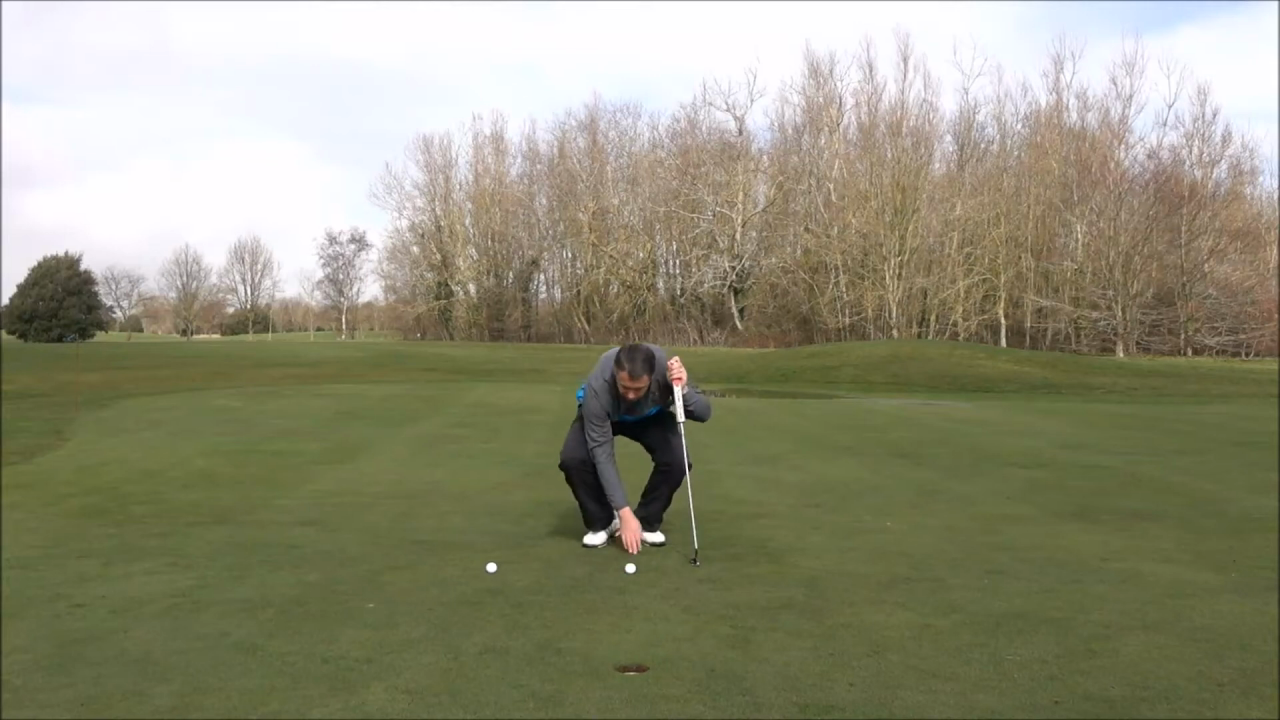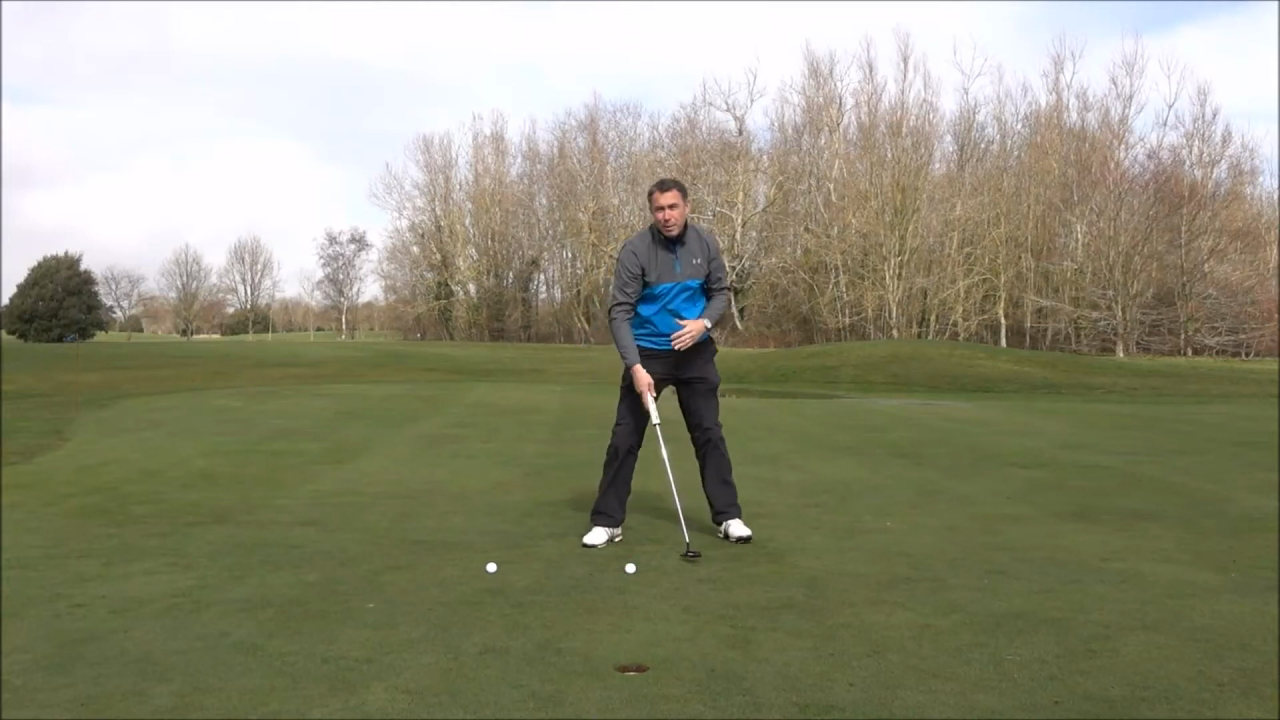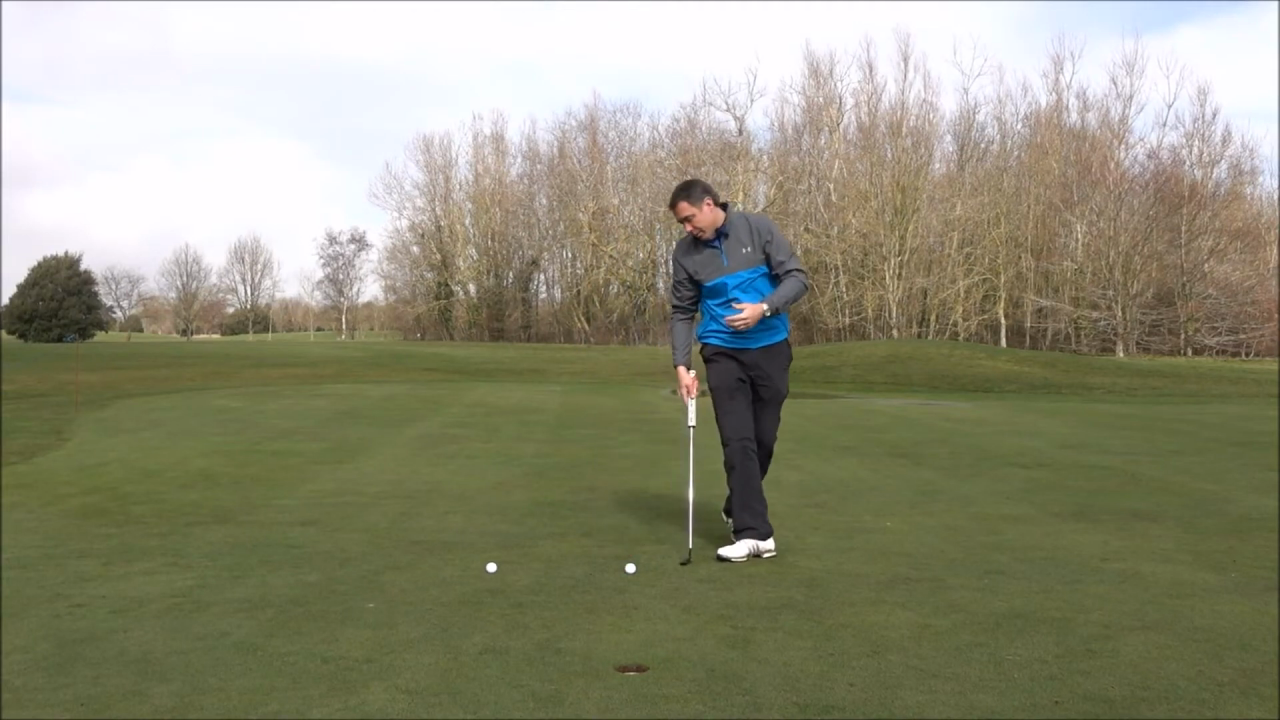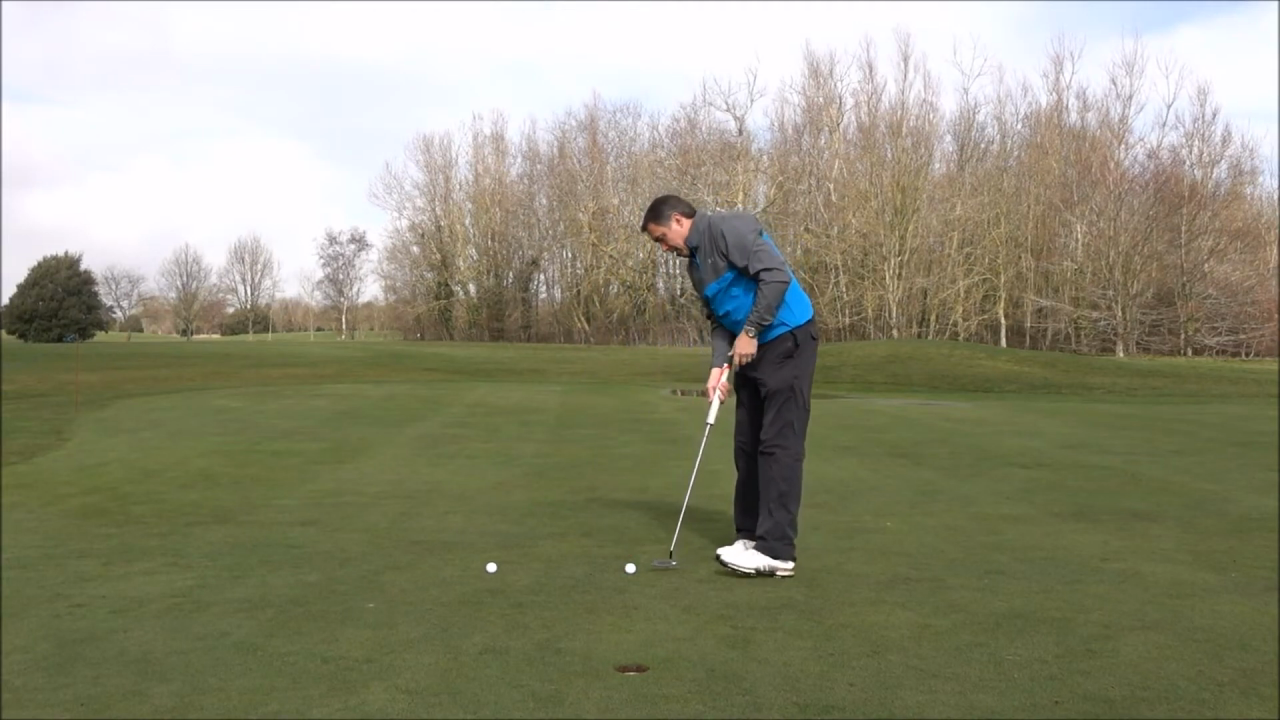
dt=0.7s
person 1, frame 1
left shoulder: (666, 365)
right shoulder: (599, 385)
left elbow: (703, 412)
right elbow: (602, 453)
left wrist: (683, 390)
right wrist: (624, 512)
left hip: (652, 417)
right hip: (603, 418)
left knee: (676, 460)
right knee: (573, 459)
left ankle: (648, 521)
right ankle: (601, 522)
person 1, frame 2
left shoulder: (705, 244)
right shoulder: (635, 251)
left elbow: (721, 293)
right elbow: (620, 312)
left wrist: (702, 324)
right wrist: (636, 366)
left hip: (695, 352)
right hip: (649, 355)
left knee: (708, 432)
right knee: (625, 436)
left ankle: (727, 516)
right ankle: (606, 522)
person 1, frame 3
left shoulder: (760, 228)
right shoulder: (685, 253)
left elbow: (796, 279)
right elbow: (682, 313)
left wrist: (763, 308)
right wrist: (681, 366)
left hip: (770, 350)
right hip: (723, 355)
left knee: (762, 440)
right knee: (738, 441)
left ankle: (737, 511)
right ankle: (754, 534)
person 1, frame 4
left shoulder: (729, 227)
right shoulder: (696, 262)
left elbow: (776, 277)
right elbow: (720, 320)
left wrist: (749, 333)
right wrist: (718, 365)
left hip: (787, 340)
right hip: (757, 347)
left knee: (779, 442)
right knee: (748, 444)
left ankle: (776, 550)
right ankle: (752, 536)
